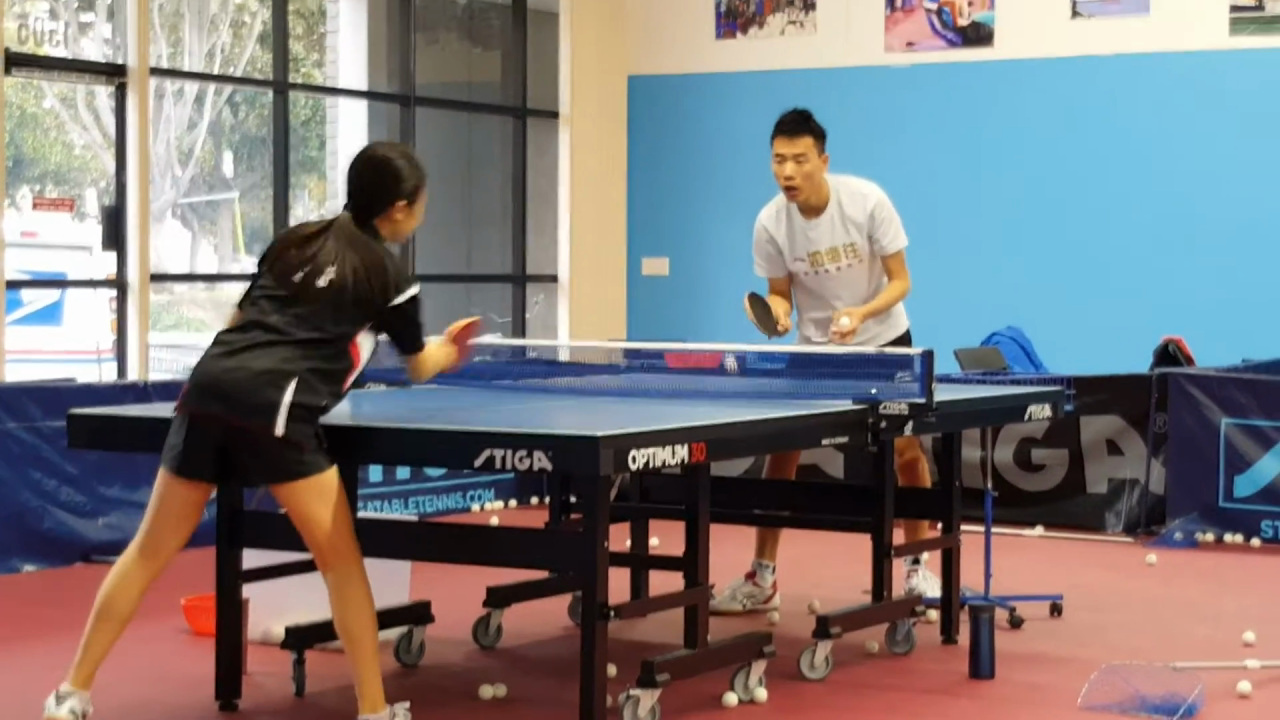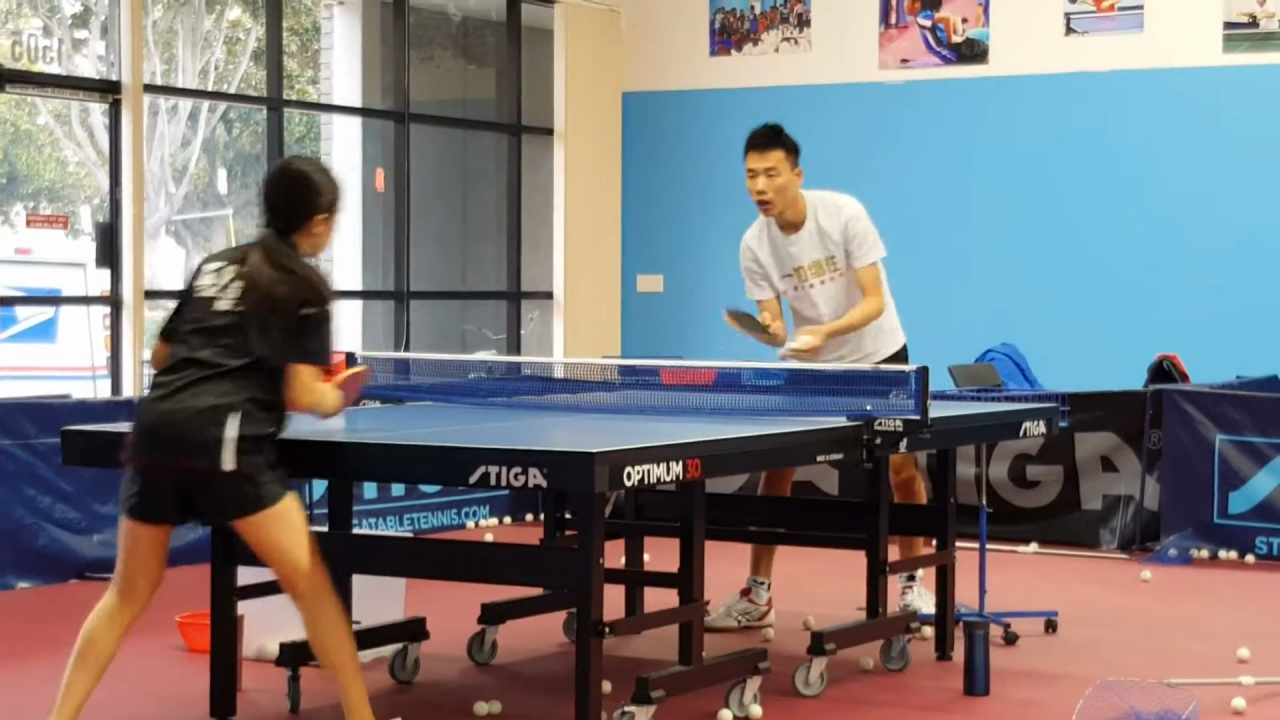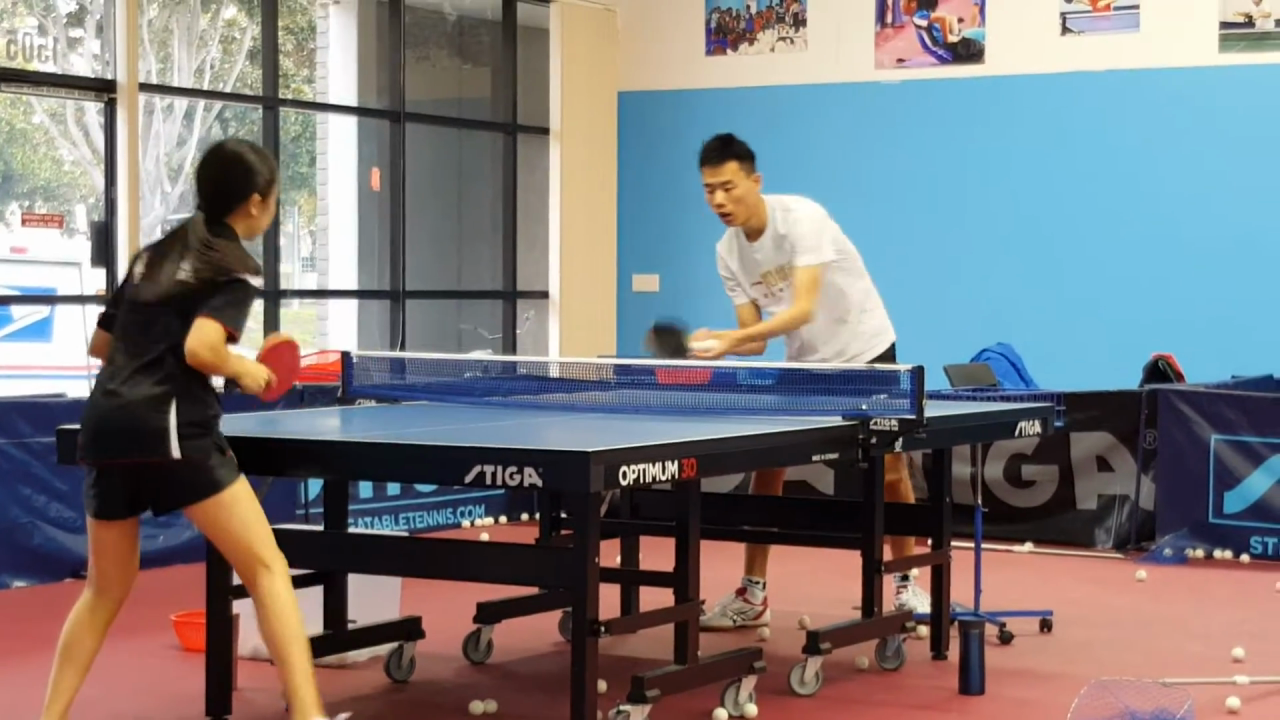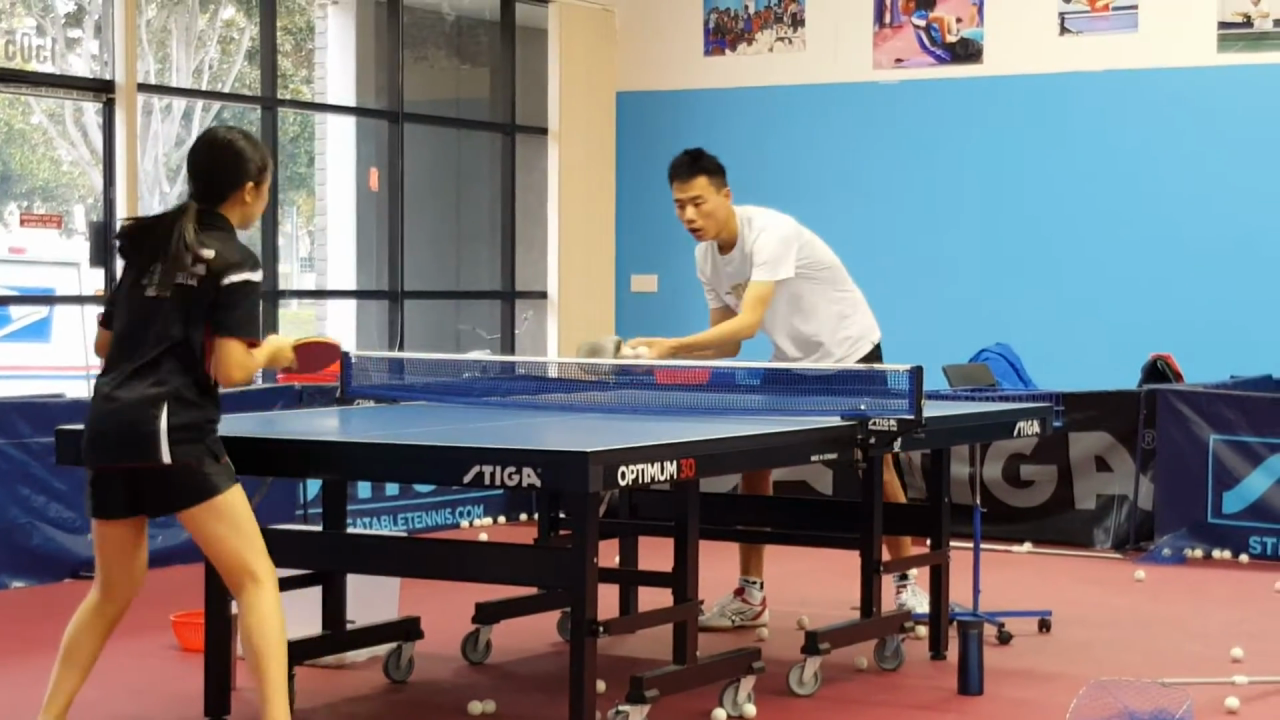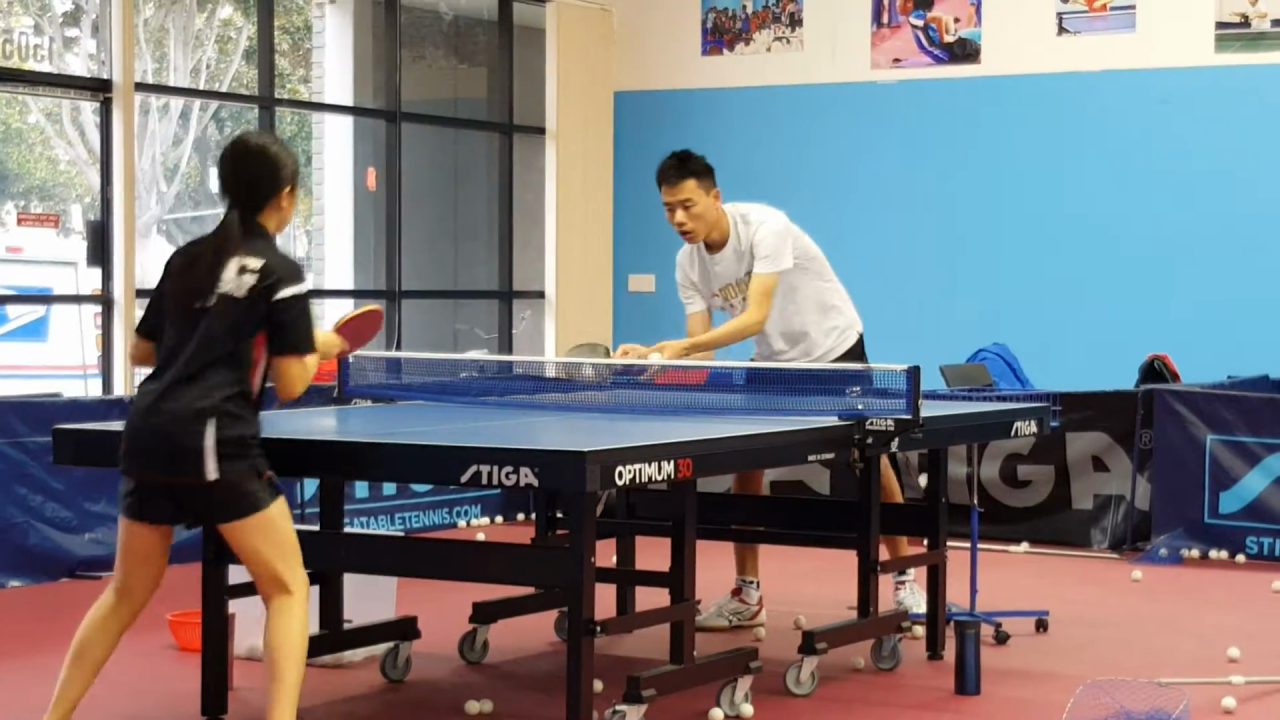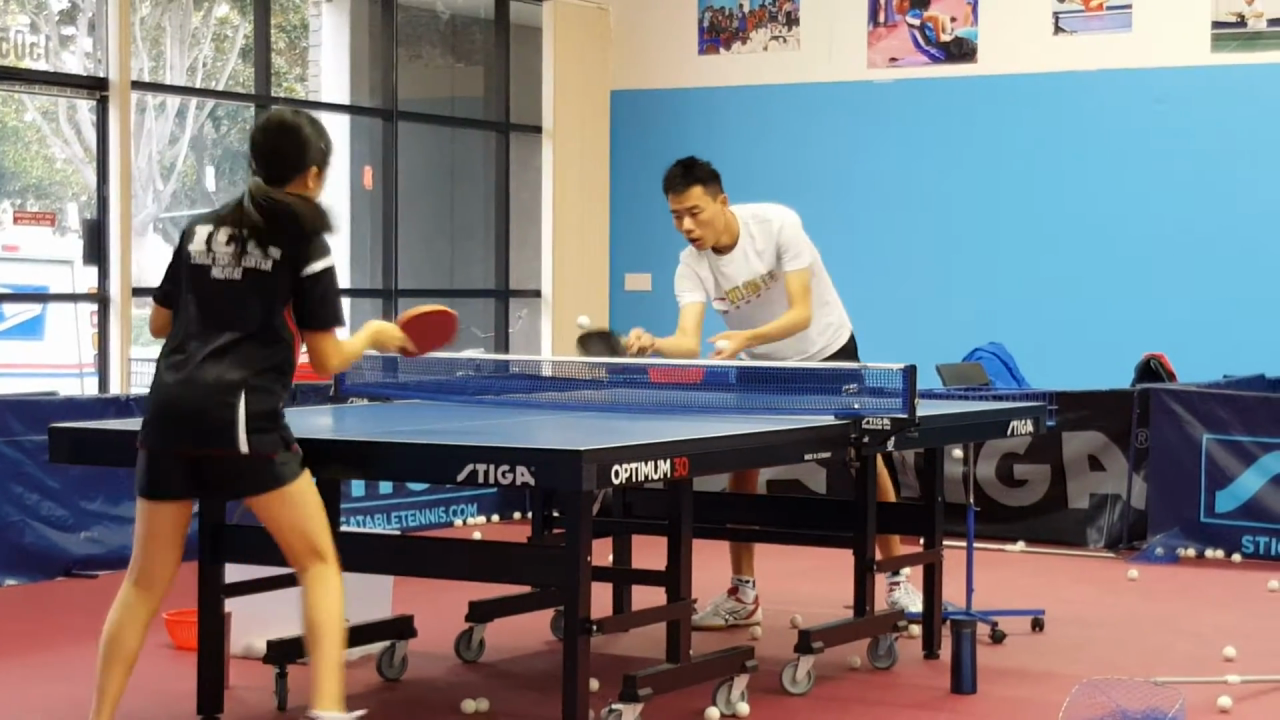
dt=0.2s
person 1, frame 1
left shoulder: (292, 240)
right shoulder: (388, 275)
right elbow: (425, 363)
right wrist: (447, 349)
left hip: (210, 390)
right hip: (275, 409)
left knee: (149, 550)
right knee: (341, 560)
person 1, frame 2
left shoulder: (212, 267)
right shoulder: (305, 288)
right elbow: (306, 395)
right wrist: (336, 398)
left hip: (155, 434)
right hip: (224, 444)
left knee: (131, 593)
right knee: (310, 584)
person 1, frame 3
left shoulder: (150, 255)
right shoulder: (233, 265)
left elbow: (101, 345)
right elbow: (202, 350)
right wrist: (252, 370)
left hip: (107, 426)
right hip: (173, 429)
left knee: (105, 588)
right knee: (268, 570)
person 1, frame 4
left shoulder: (146, 244)
right shoulder: (235, 260)
left elbow: (105, 344)
right elbow: (231, 369)
right wrist: (272, 352)
left hip: (108, 429)
right hip: (173, 434)
left knee: (113, 590)
right knee: (255, 579)
person 1, frame 5
left shoulder: (185, 259)
right shoulder: (278, 270)
left elbow: (142, 352)
right elbow: (290, 384)
right wrist: (319, 349)
left hip: (148, 437)
right hip: (215, 445)
left knee: (129, 590)
right knee: (289, 587)
person 1, frame 6
left shoulder: (201, 229)
right shoulder: (303, 244)
left elbow: (159, 323)
right elbow: (325, 359)
right wrist: (375, 337)
left hip: (170, 411)
right hip: (241, 417)
left knee: (147, 580)
right knee: (318, 560)
person 2, frame 1
left shoulder: (868, 200)
right shoulder: (769, 224)
left elbow: (900, 281)
right elbow: (780, 293)
left wrist: (860, 314)
right wrist: (778, 312)
left hip: (883, 338)
right hip: (815, 346)
left knee: (907, 449)
right knee: (781, 450)
left ankle: (918, 566)
right ankle: (763, 577)
person 2, frame 2
left shoulder: (844, 212)
right shoulder: (754, 245)
left elbow: (874, 302)
right elbow: (774, 327)
left wrist: (825, 332)
right wrist: (768, 329)
left hip: (878, 355)
right hip: (813, 367)
left knee: (902, 468)
right knee: (776, 465)
left ankle: (912, 584)
right ankle: (757, 594)
person 2, frame 3
left shoulder: (802, 217)
right shoulder: (728, 252)
left elbow: (803, 309)
right elbow: (757, 339)
left wrist: (731, 337)
right wrist: (719, 345)
left hip: (866, 354)
right hip: (805, 365)
left knee: (889, 471)
right knee: (765, 465)
left ankle: (904, 583)
right ankle: (751, 593)
person 2, frame 4
left shoulder: (771, 232)
right shoulder: (705, 258)
left elbow: (747, 324)
right elbow: (727, 344)
left wrist: (670, 345)
right wrist: (661, 351)
left hip: (850, 353)
right hip: (792, 364)
left knee: (877, 470)
right knee: (754, 466)
left ankle: (906, 582)
right ankle: (751, 594)
person 2, frame 5
left shoulder: (764, 225)
right shoulder: (689, 261)
left elbow: (757, 319)
right elbow: (697, 345)
left wrist: (682, 347)
right wrist: (649, 353)
left hip: (836, 349)
right hip: (775, 364)
right knee: (747, 466)
left ankle: (903, 579)
right ankle: (747, 594)
person 2, frame 6
left shoulder: (778, 222)
right shoulder: (691, 265)
left elbow: (802, 312)
right elbow: (687, 342)
left wrist: (748, 338)
right wrist: (655, 344)
left hip: (827, 349)
right hip: (764, 366)
right knee: (742, 466)
left ankle: (897, 579)
right ankle: (743, 593)
